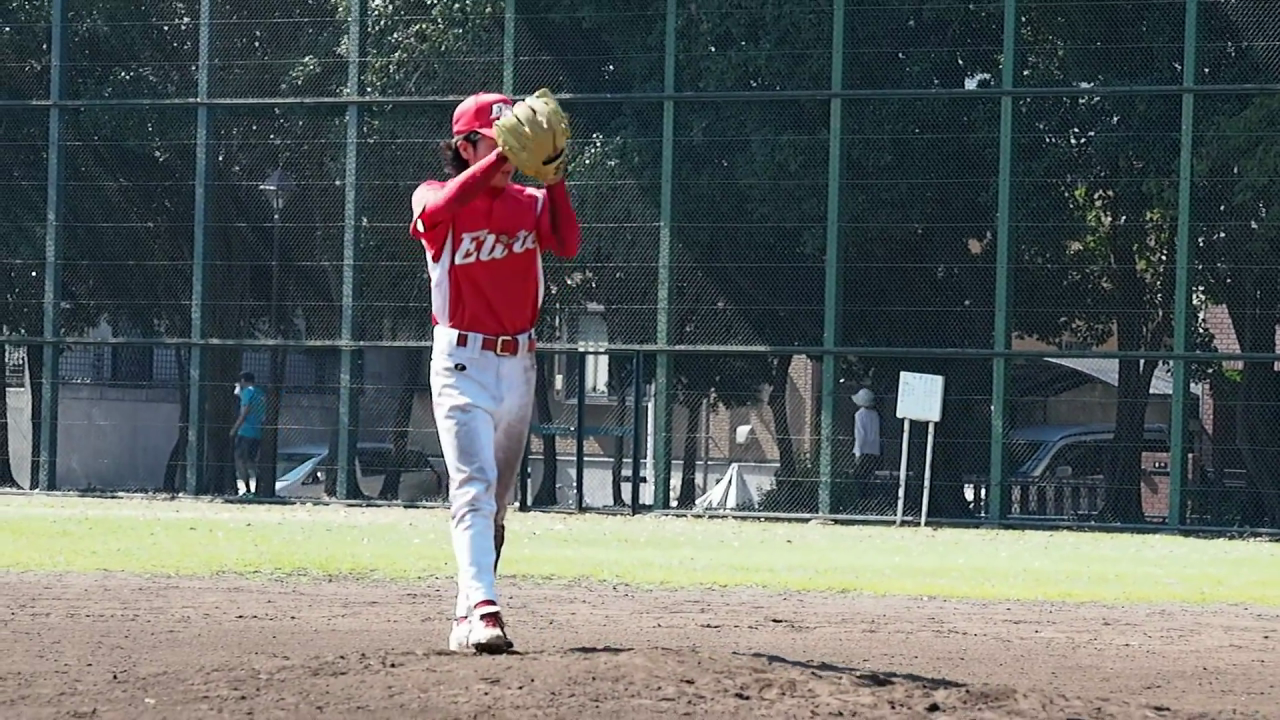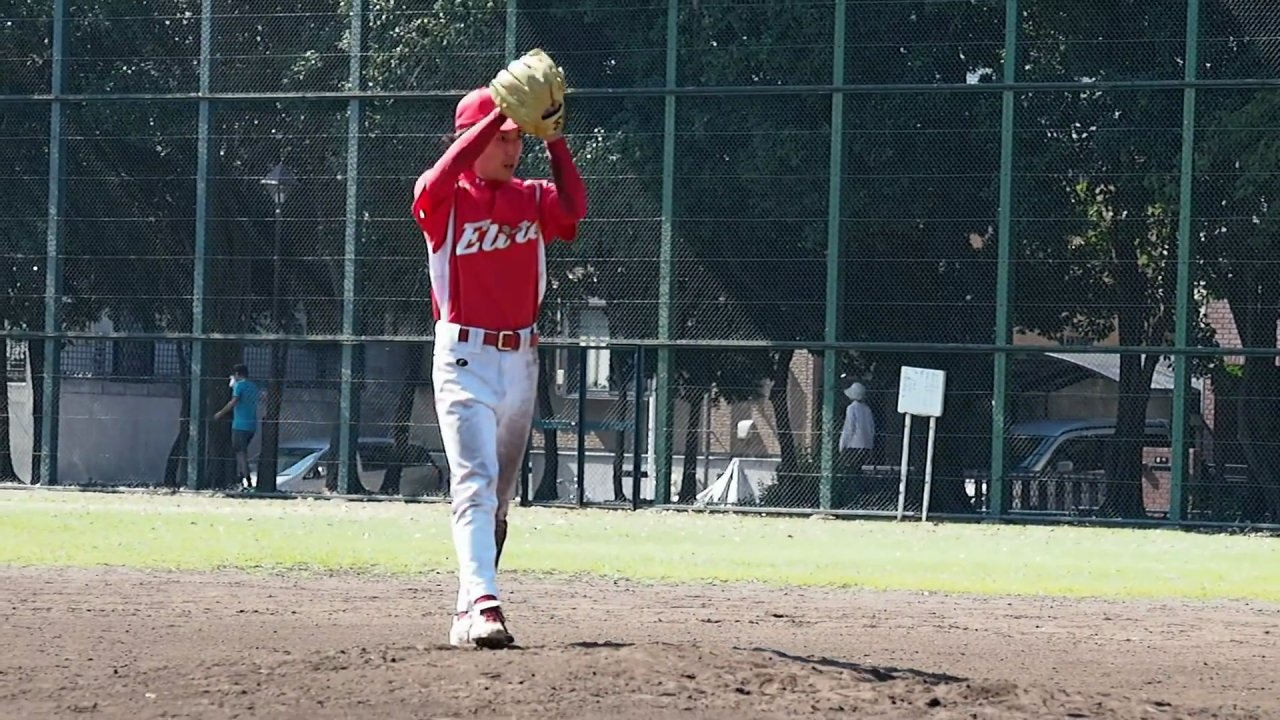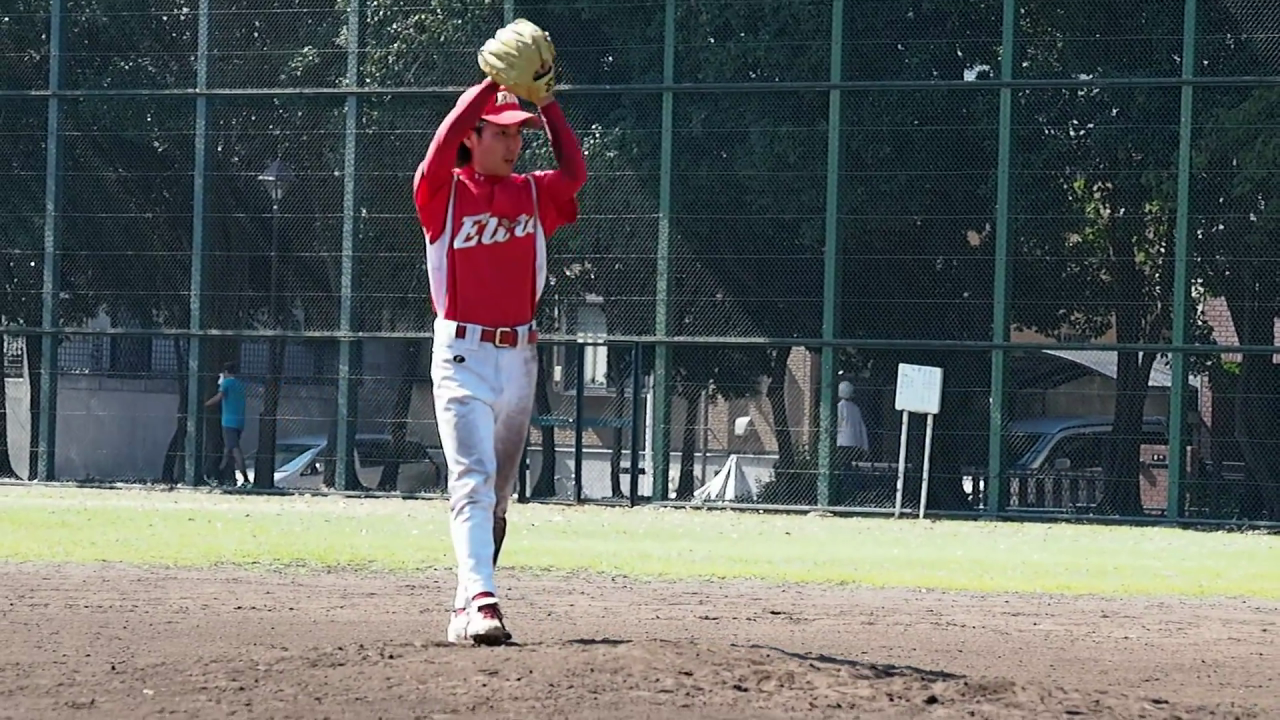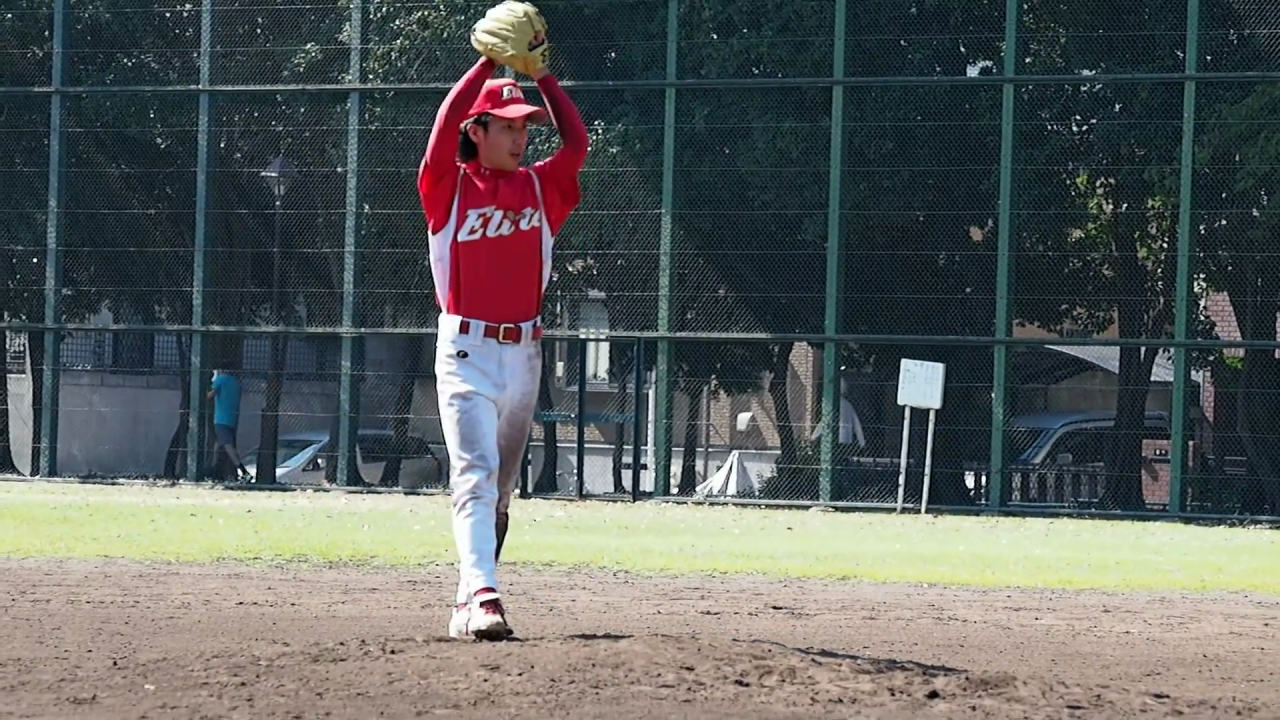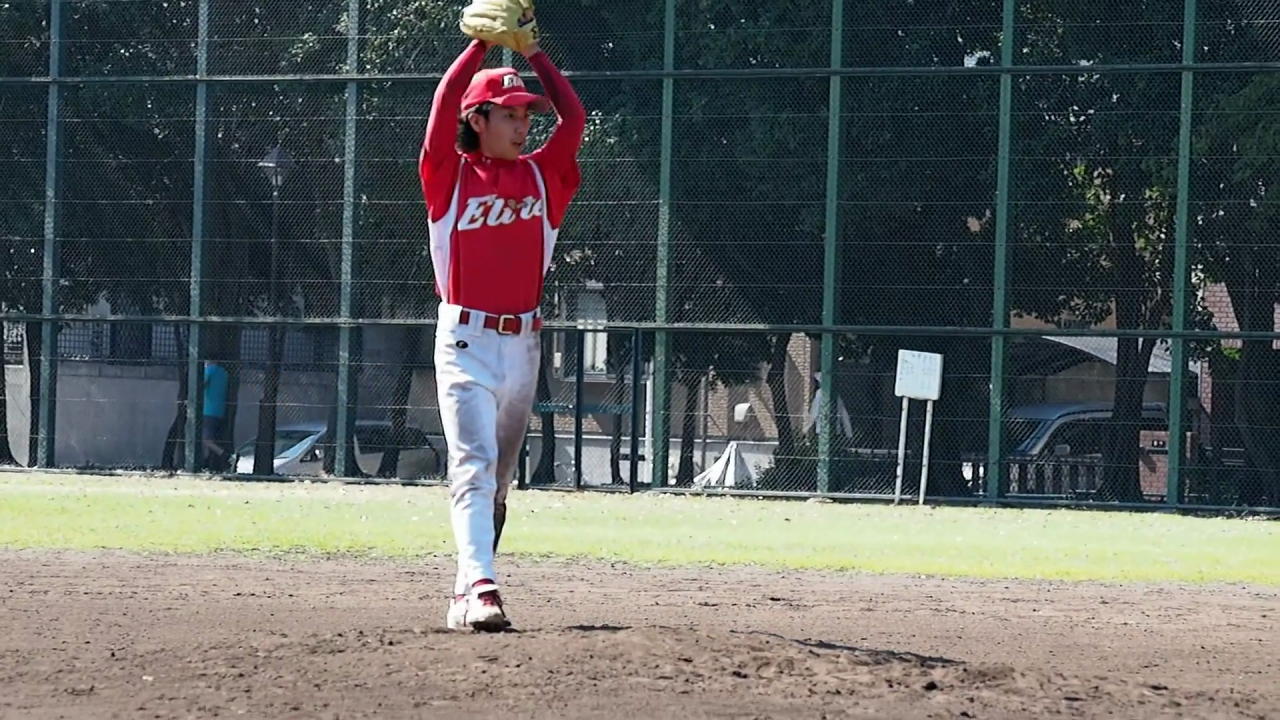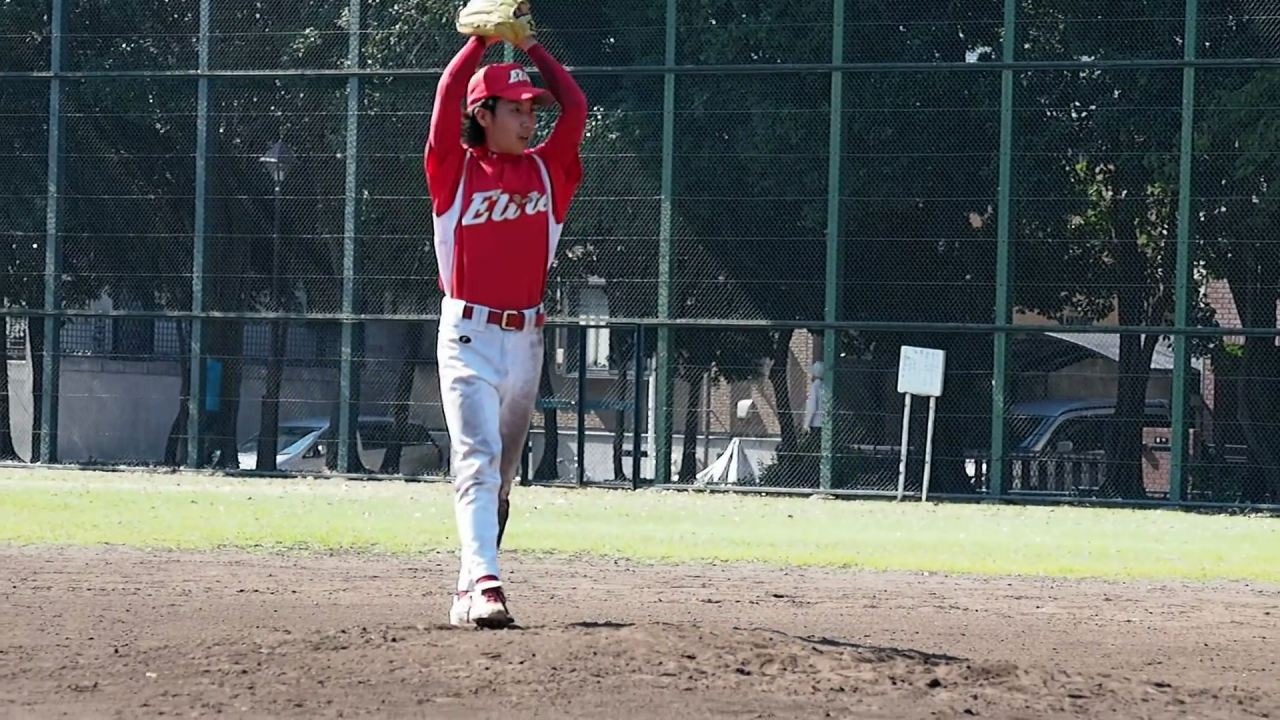
dt=0.1s
person 1, frame 1
left shoulder: (530, 202)
right shoulder: (436, 200)
left elbow: (566, 244)
right elbow: (440, 207)
left wrist: (551, 176)
right wrist: (498, 146)
left hip: (518, 363)
right hip: (461, 362)
left knee: (496, 501)
right knee: (473, 489)
left ankle: (467, 615)
right ankle: (483, 610)
person 1, frame 2
left shoulder: (532, 195)
right shoulder: (443, 192)
left elbow: (573, 215)
right elbow: (437, 180)
left wrist: (553, 137)
right wrist: (498, 115)
left hip: (520, 358)
right hip: (464, 357)
left knee: (500, 494)
right knee: (475, 482)
left ankle: (469, 609)
right ankle: (483, 602)
person 1, frame 3
left shoulder: (532, 193)
right shoulder: (444, 192)
left elbow: (575, 170)
right elbow: (442, 146)
left wrist: (541, 100)
right wrist: (492, 84)
left hip: (520, 355)
right hip: (462, 354)
left knee: (497, 493)
right knee: (473, 482)
left ankle: (466, 609)
right ankle: (479, 602)
person 1, frame 4
left shoulder: (538, 184)
right shoulder: (448, 184)
left elbow: (578, 144)
right elbow: (445, 127)
left wrist: (539, 73)
right wrist: (489, 59)
left hip: (523, 351)
right hip: (466, 348)
left knee: (500, 487)
right knee: (475, 476)
left ankle: (470, 600)
right ankle: (481, 595)
person 1, frame 5
left shoulder: (541, 174)
right shoulder: (450, 174)
left elbow: (574, 116)
right elbow: (444, 106)
left wrist: (531, 50)
right wrist: (481, 42)
left hip: (523, 342)
right hip: (465, 341)
left knee: (498, 479)
right knee: (473, 467)
left ankle: (467, 593)
right ankle: (480, 589)
person 1, frame 6
left shoulder: (545, 169)
right shoulder: (455, 168)
left elbow: (576, 107)
right elbow: (448, 97)
left wrist: (529, 44)
right wrist: (482, 37)
left hip: (526, 338)
right hip: (469, 334)
left knee: (502, 475)
right knee: (478, 462)
left ankle: (469, 590)
right ankle: (483, 583)
